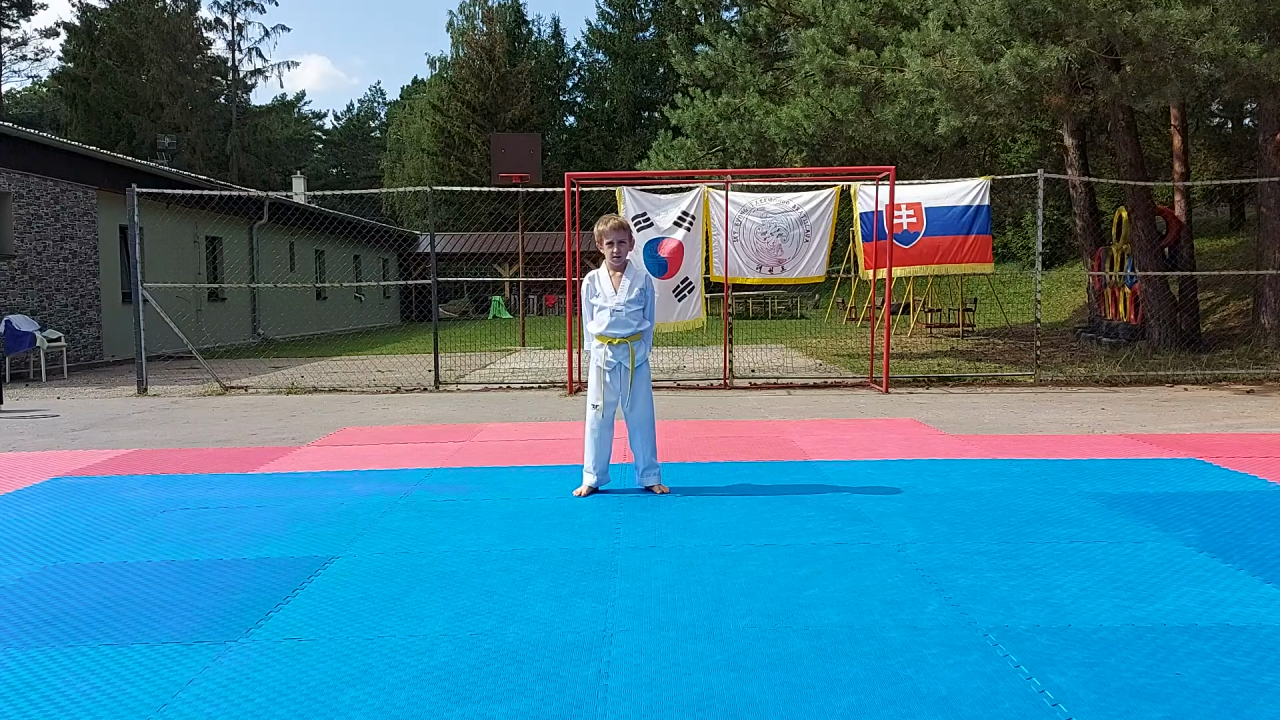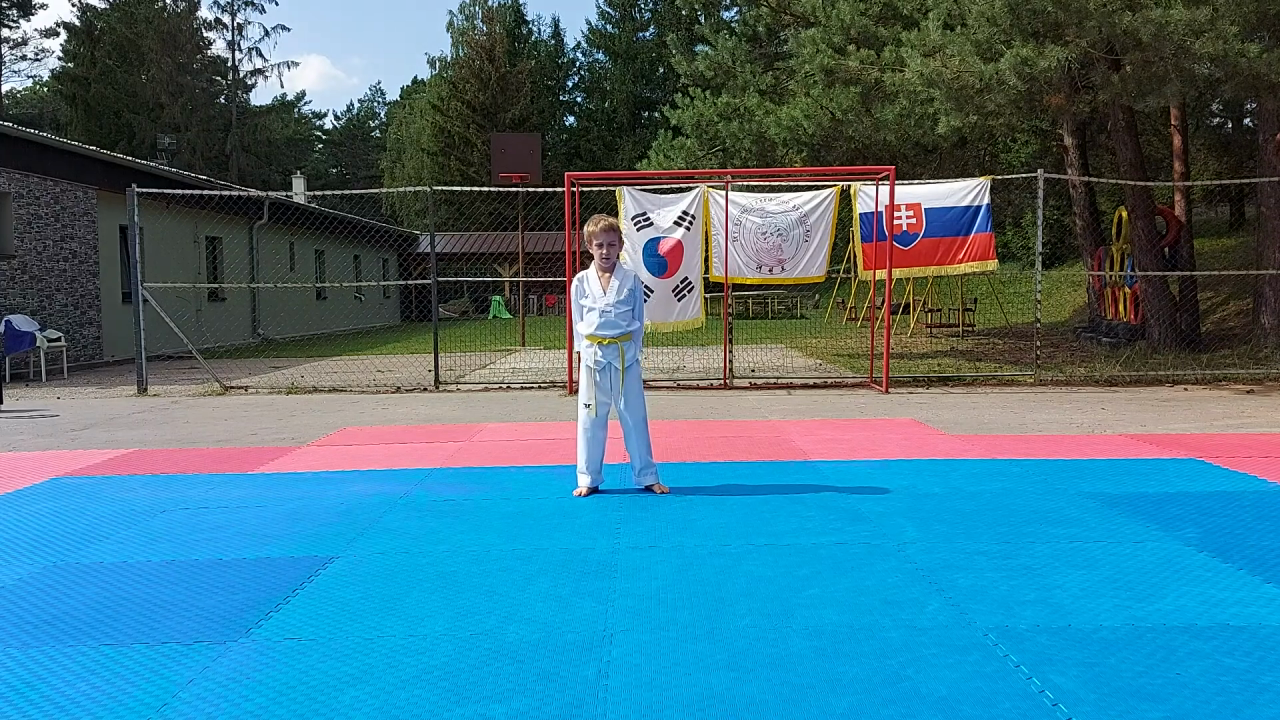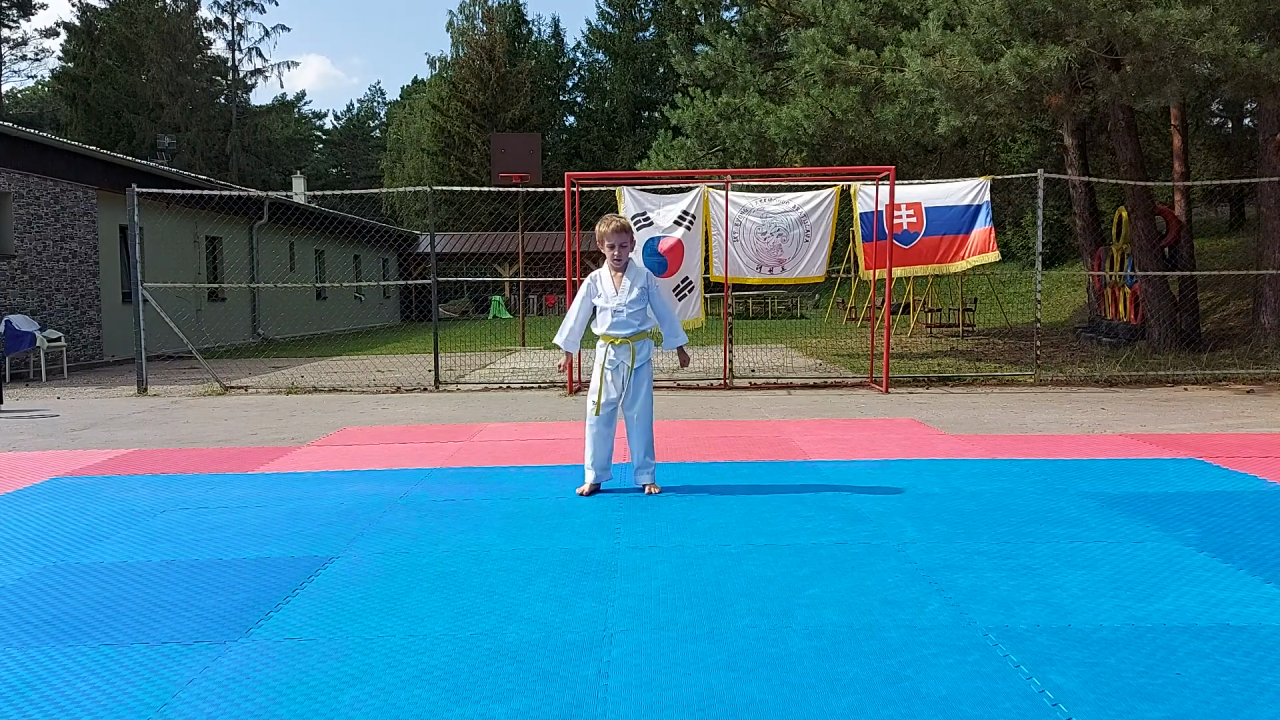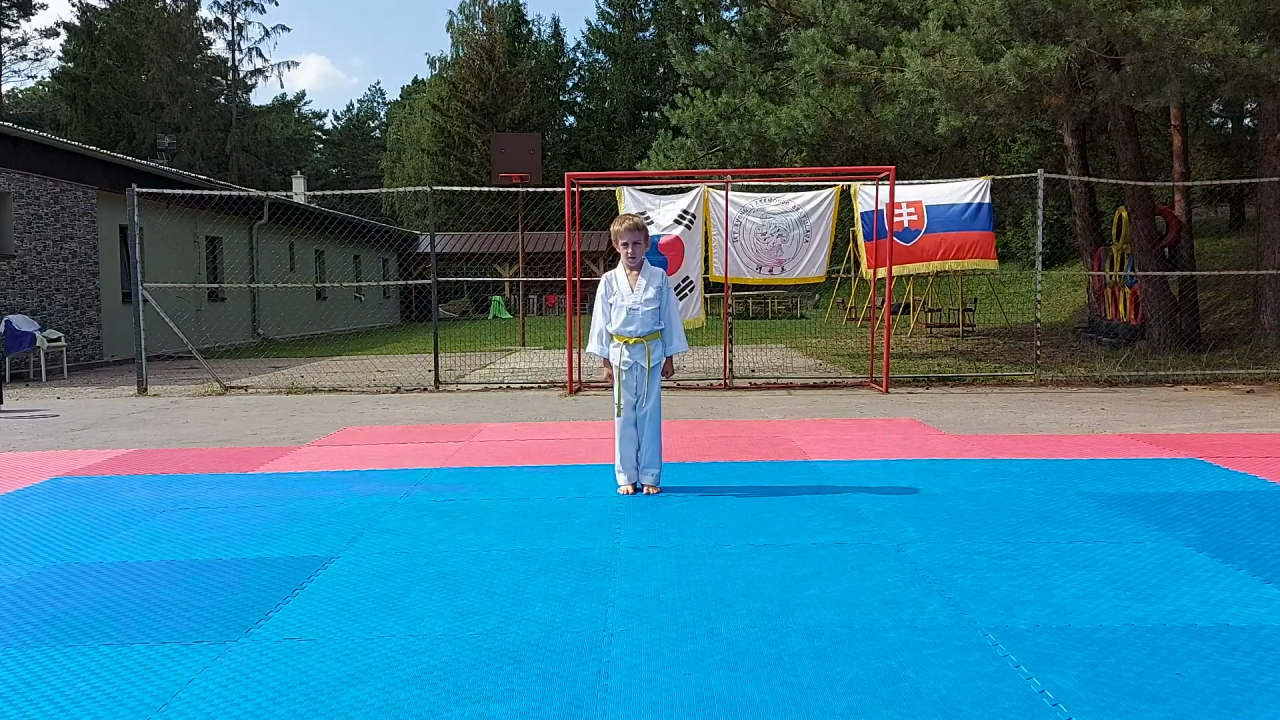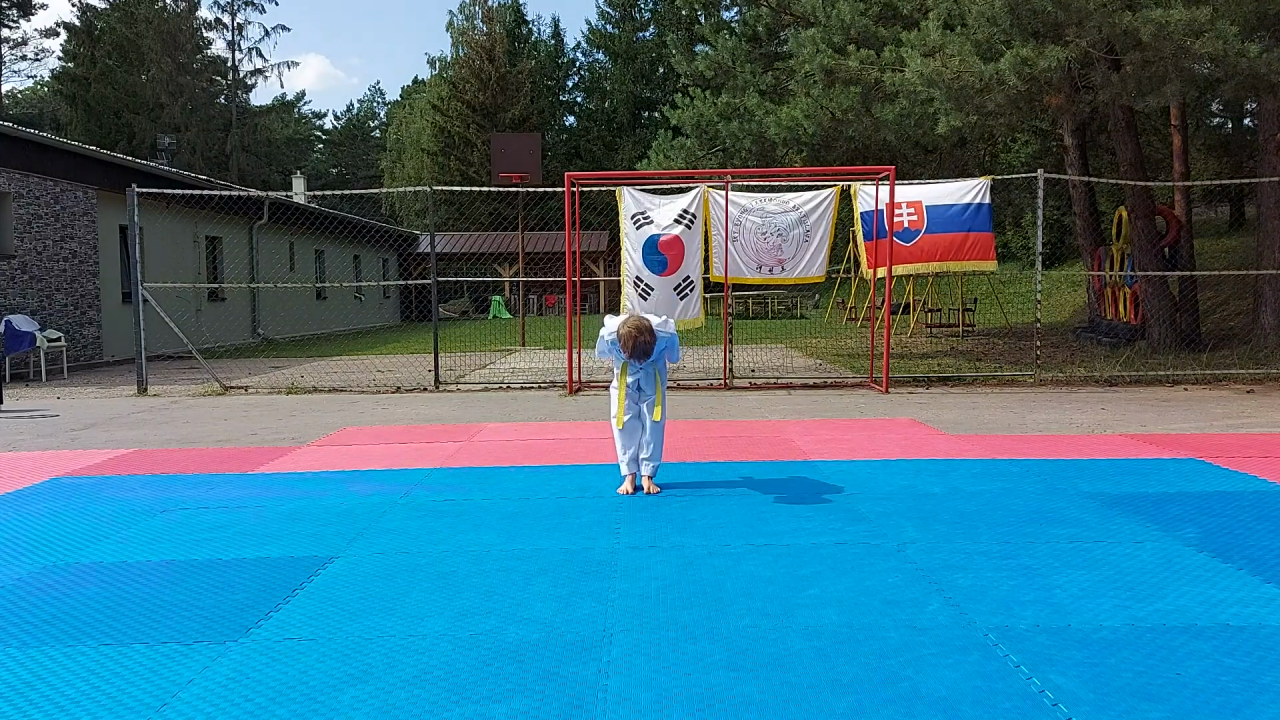
dt=0.7s
person 1, frame 1
left shoulder: (642, 279)
right shoulder: (592, 281)
left elbow: (649, 320)
right elbow: (588, 322)
left wrist: (640, 349)
right wrist: (601, 348)
left hip: (635, 356)
right hip: (603, 356)
left knee: (641, 417)
right knee: (598, 418)
left ankle: (650, 476)
right ankle: (593, 478)
person 1, frame 2
left shoulder: (632, 280)
right shoulder: (581, 282)
left elbow: (638, 321)
right elbow: (578, 323)
left wrist: (629, 350)
right wrist: (590, 350)
left hip: (625, 355)
right hip: (593, 356)
left knee: (634, 416)
right knee: (590, 418)
left ankle: (648, 476)
right ankle: (588, 478)
person 1, frame 3
left shoulder: (645, 278)
right shoulder: (594, 281)
left elbow: (665, 312)
right elbow: (577, 316)
left wrist: (679, 348)
right wrist: (567, 353)
left hip: (638, 353)
right hip: (607, 353)
left knee: (640, 415)
right knee: (599, 415)
left ankle: (645, 475)
right ankle: (595, 477)
person 1, frame 4
left shoulder: (659, 278)
right shoulder: (609, 281)
left elbow: (670, 318)
right elbow: (601, 322)
left wrist: (669, 357)
right wrist: (606, 361)
left hip: (651, 354)
right hip: (621, 354)
left knee: (649, 415)
right knee: (624, 416)
left ankle: (649, 477)
right ankle: (627, 477)
person 1, frame 5
left shoulder: (666, 335)
right shoulder: (610, 335)
left elbow: (673, 353)
left wrist: (664, 361)
left hip: (653, 372)
right hip: (625, 372)
left knee: (653, 418)
right knee: (624, 418)
left ankle: (647, 475)
right ankle: (629, 475)
